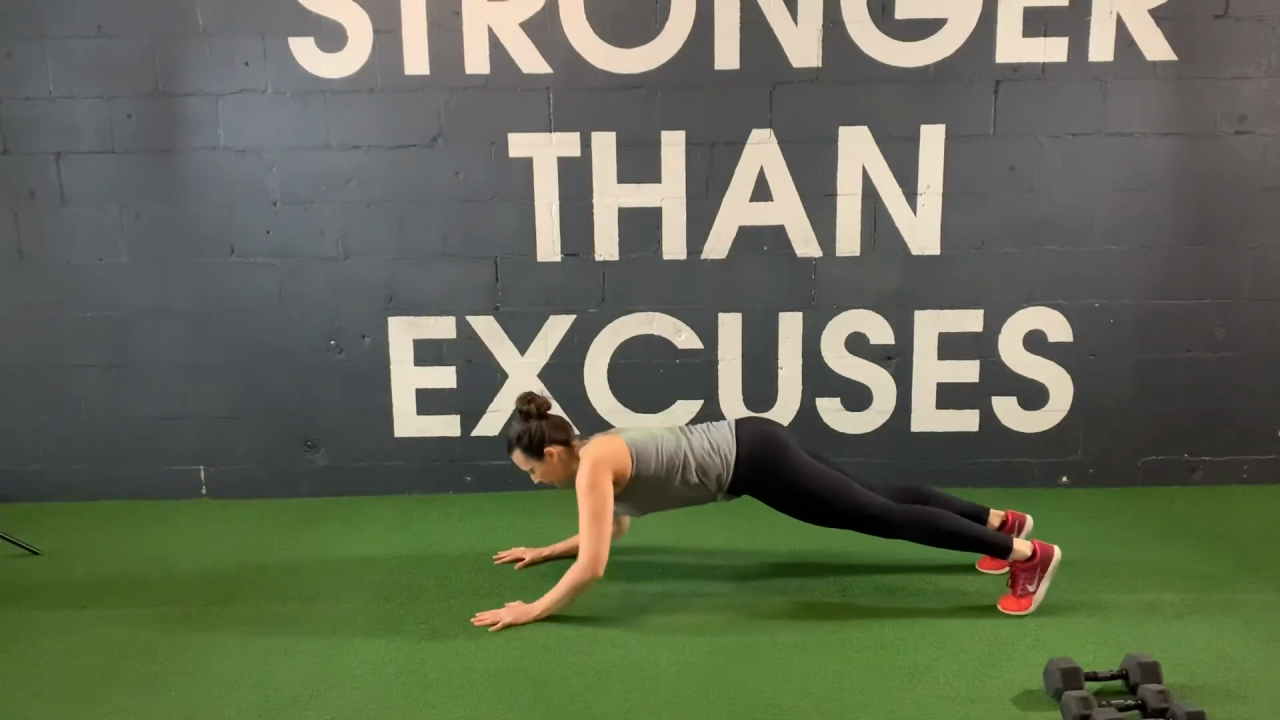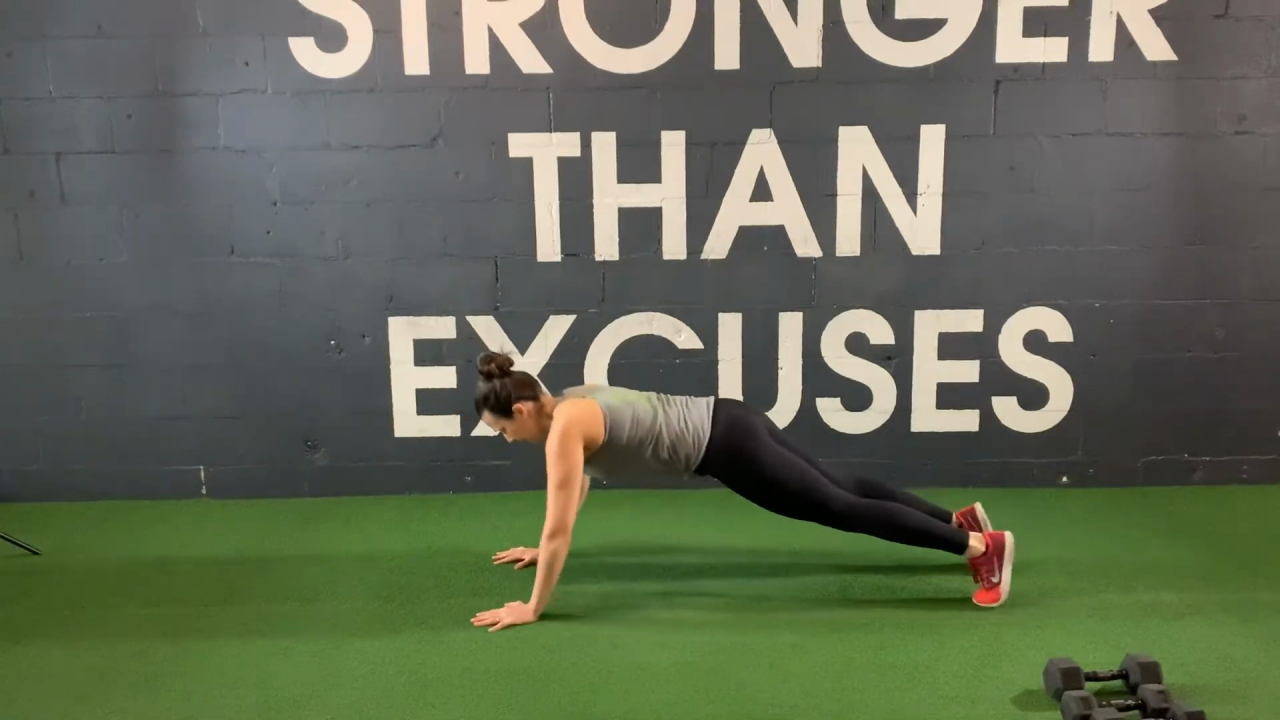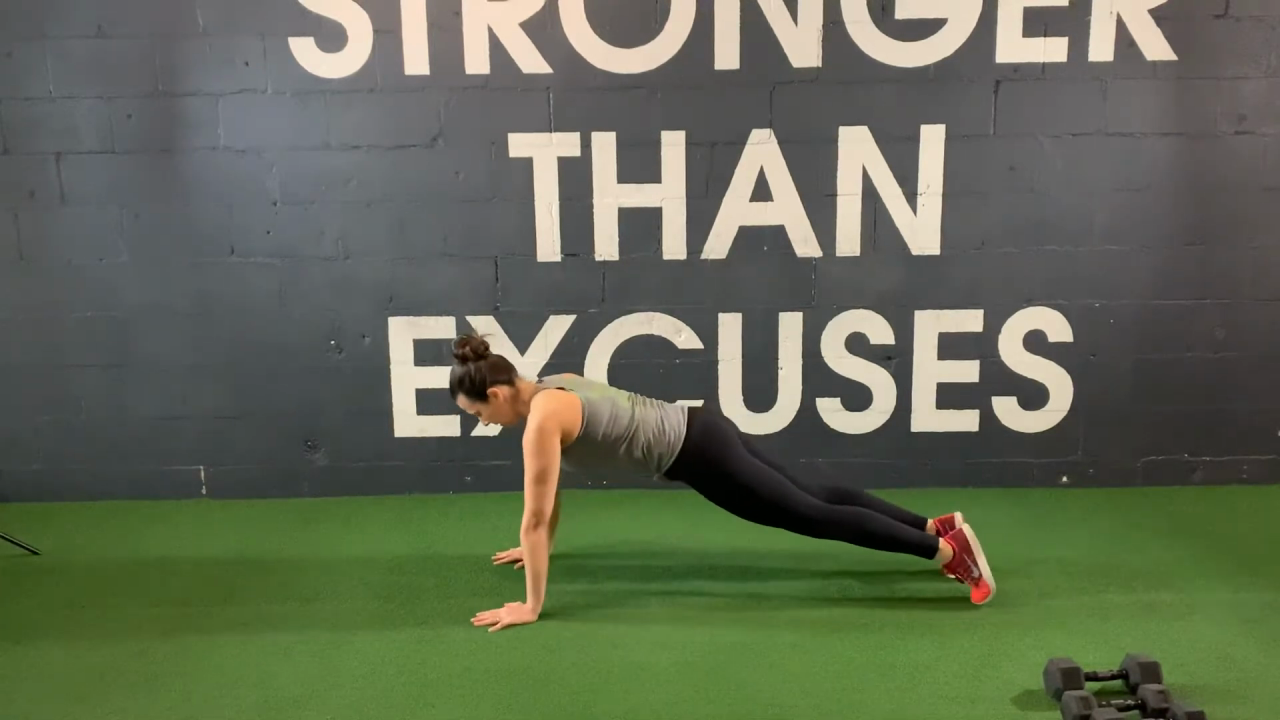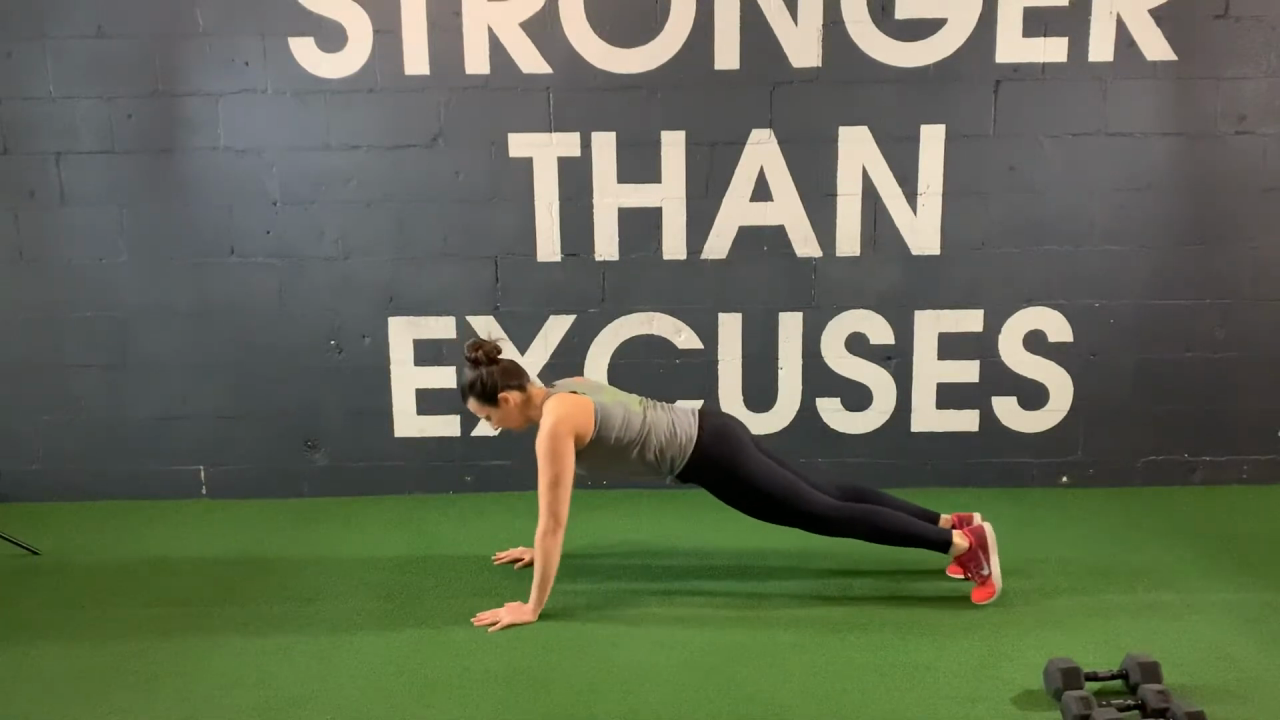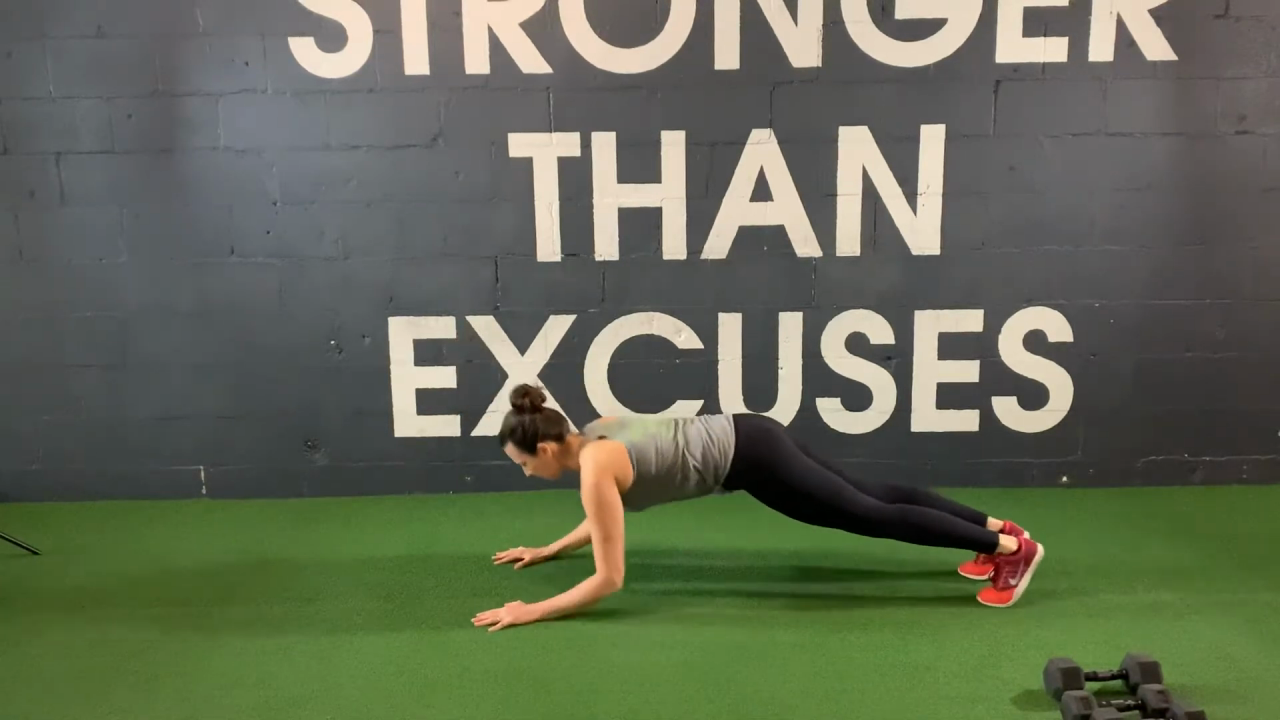
dt=0.3s
person 1, frame 1
left shoulder: (592, 466)
right shoulder: (597, 448)
left elbow: (592, 565)
right elbow: (614, 527)
left wrist: (536, 611)
right wrist: (546, 551)
left hip: (753, 460)
right hip: (751, 442)
left knee: (881, 517)
right knee: (877, 496)
left ankle: (1027, 554)
right ankle: (1000, 519)
person 1, frame 2
left shoulder: (563, 429)
right shoulder: (569, 405)
left elbow: (560, 533)
right elbow: (578, 489)
left wrist: (532, 608)
right wrist: (538, 549)
left hip: (724, 445)
right hip: (726, 421)
left knee: (843, 509)
right knee: (843, 490)
left ankle: (983, 546)
right ankle: (958, 518)
person 1, frame 3
left shoulder: (540, 419)
right shoulder: (550, 388)
left elbow: (534, 518)
right elbow: (553, 490)
left wrist: (532, 606)
right wrist: (535, 548)
left hip: (696, 451)
right hip: (699, 431)
left knee: (814, 517)
right knee: (815, 495)
left ankle: (949, 550)
right ankle: (937, 527)
person 1, frame 4
left shoulder: (554, 423)
right shoulder: (559, 393)
left elbow: (552, 523)
right elbow: (562, 500)
left wrist: (532, 607)
right wrist: (537, 549)
left hip: (708, 454)
right hip: (709, 432)
left knee: (827, 515)
right knee: (827, 497)
left ankle: (963, 543)
right ankle: (952, 522)
person 1, frame 5
left shoulder: (594, 469)
right shoulder: (591, 434)
left elbow: (609, 580)
right elbow: (604, 523)
left wrist: (534, 611)
right wrist: (545, 551)
left hip: (749, 459)
right hip: (747, 435)
left knee: (872, 516)
right knee: (872, 495)
left ankle: (1013, 547)
right ankle: (995, 525)
